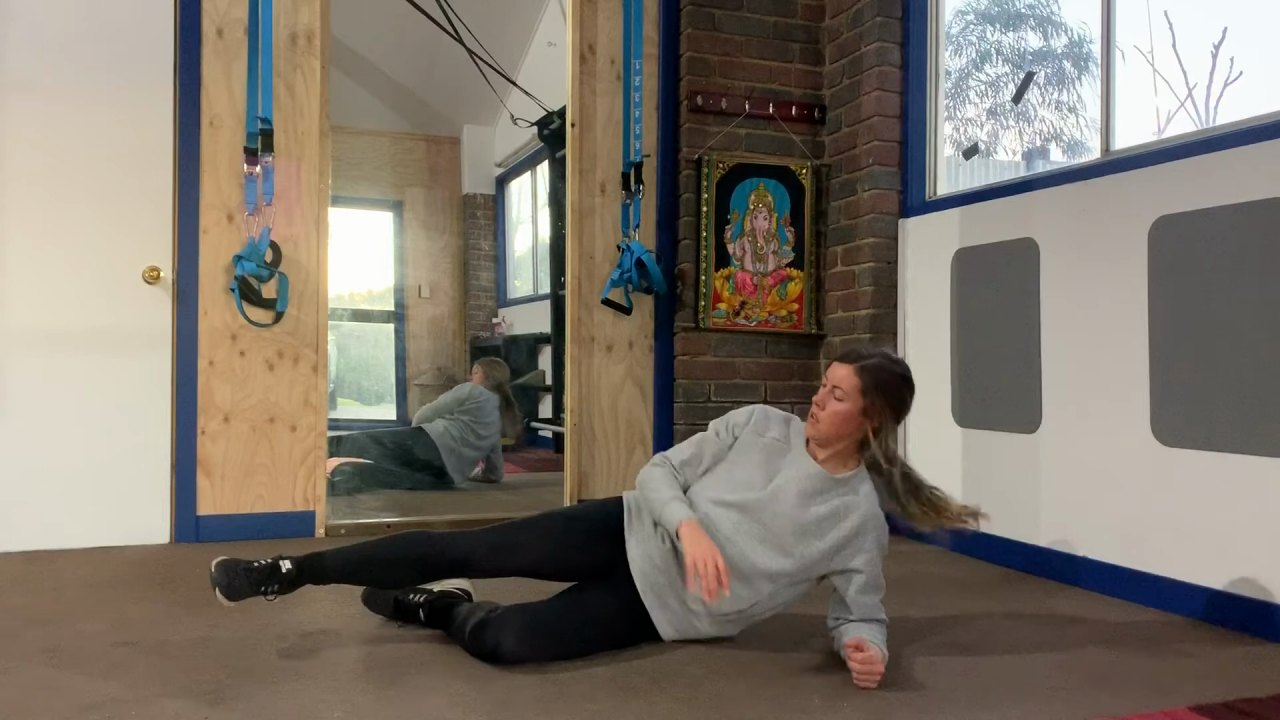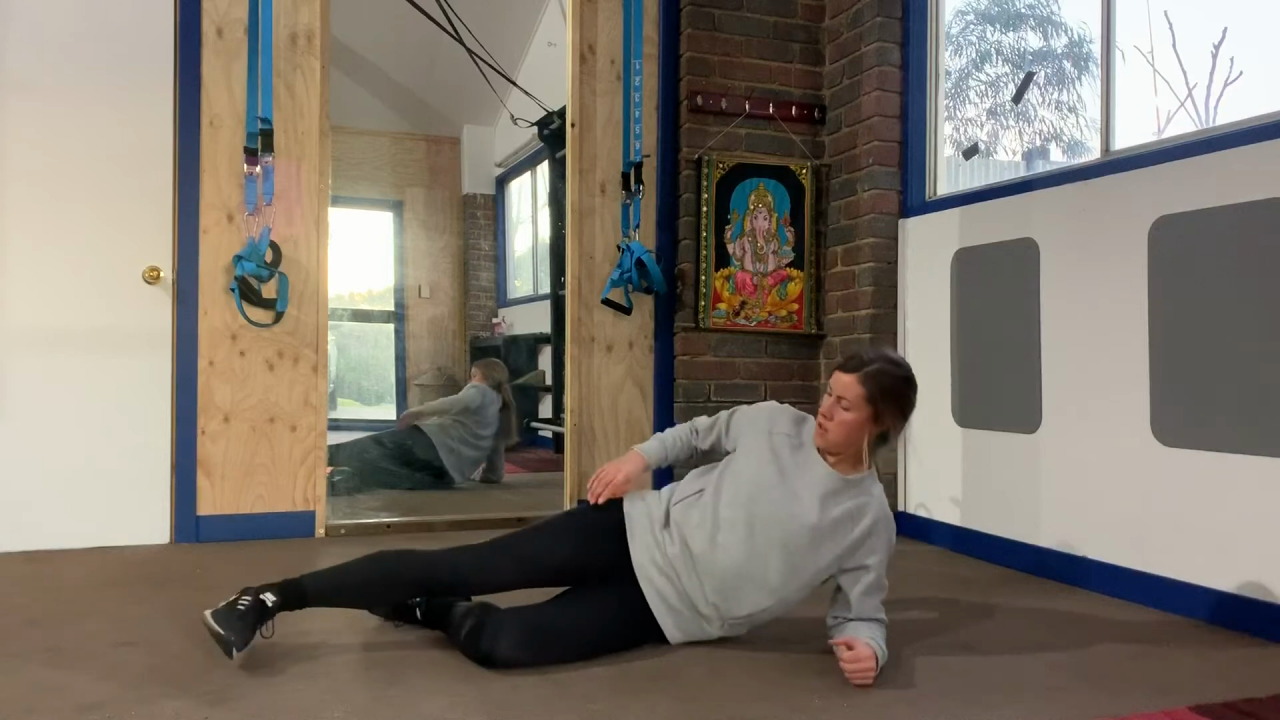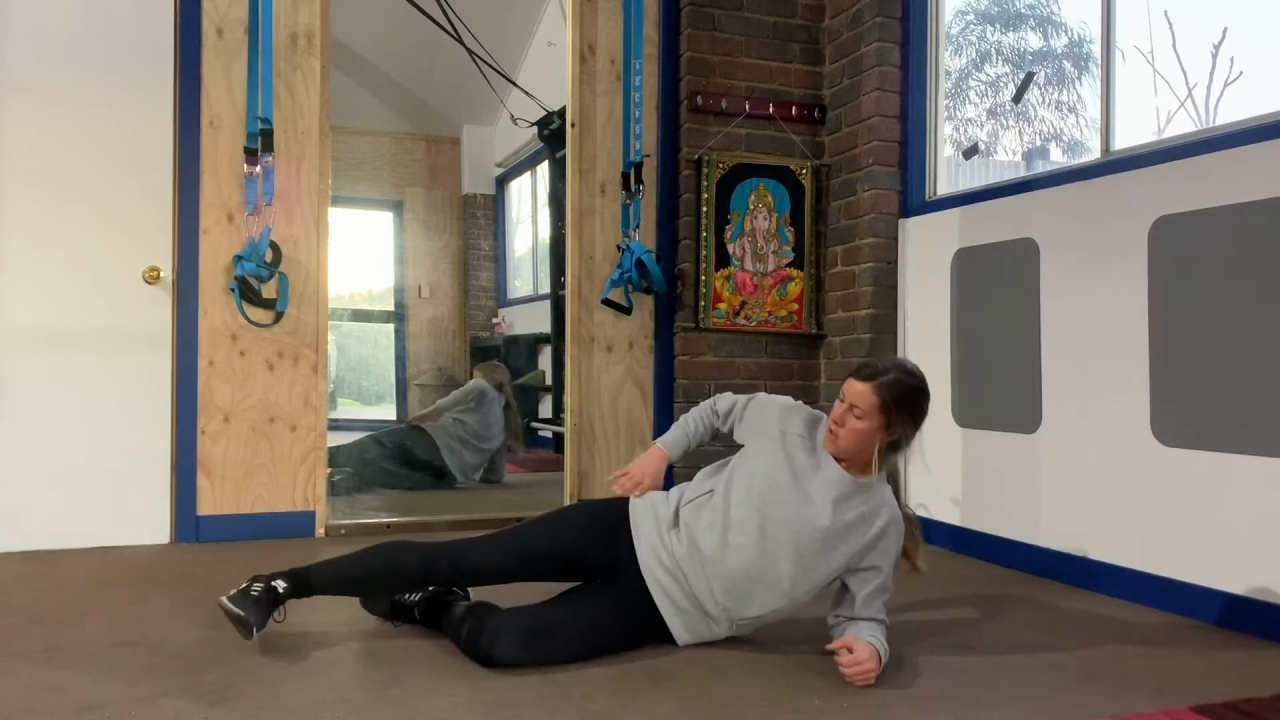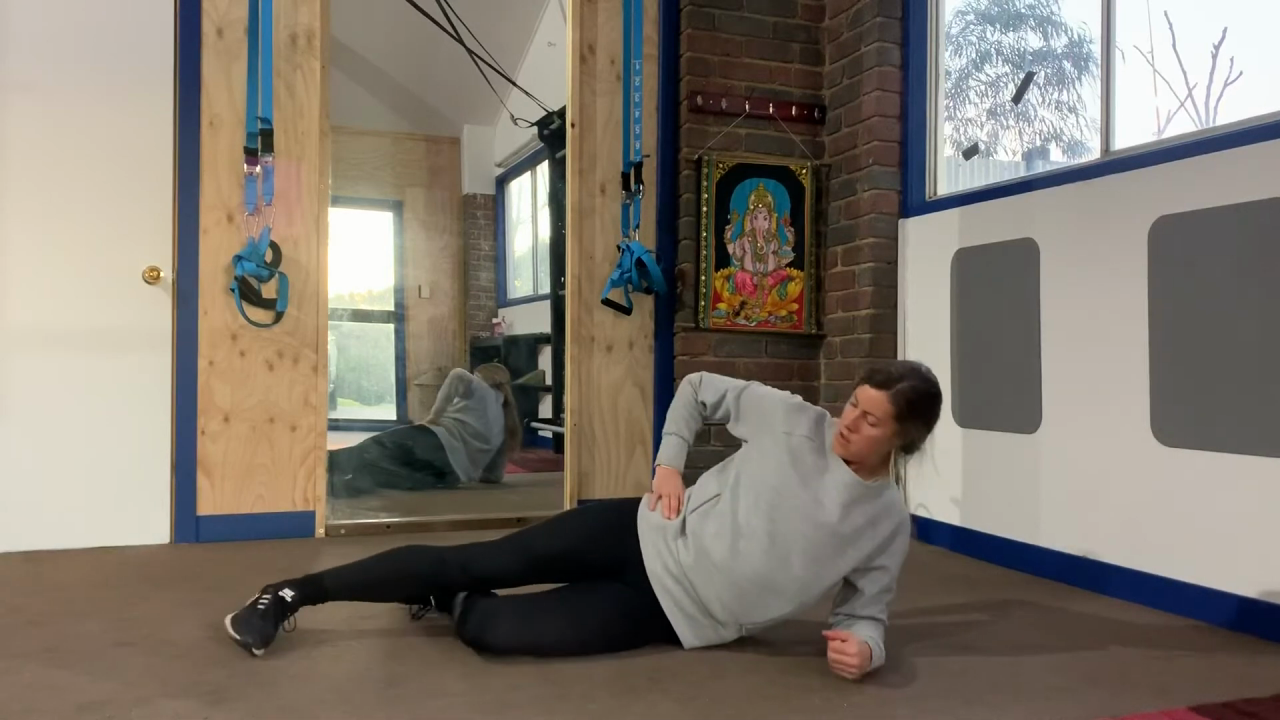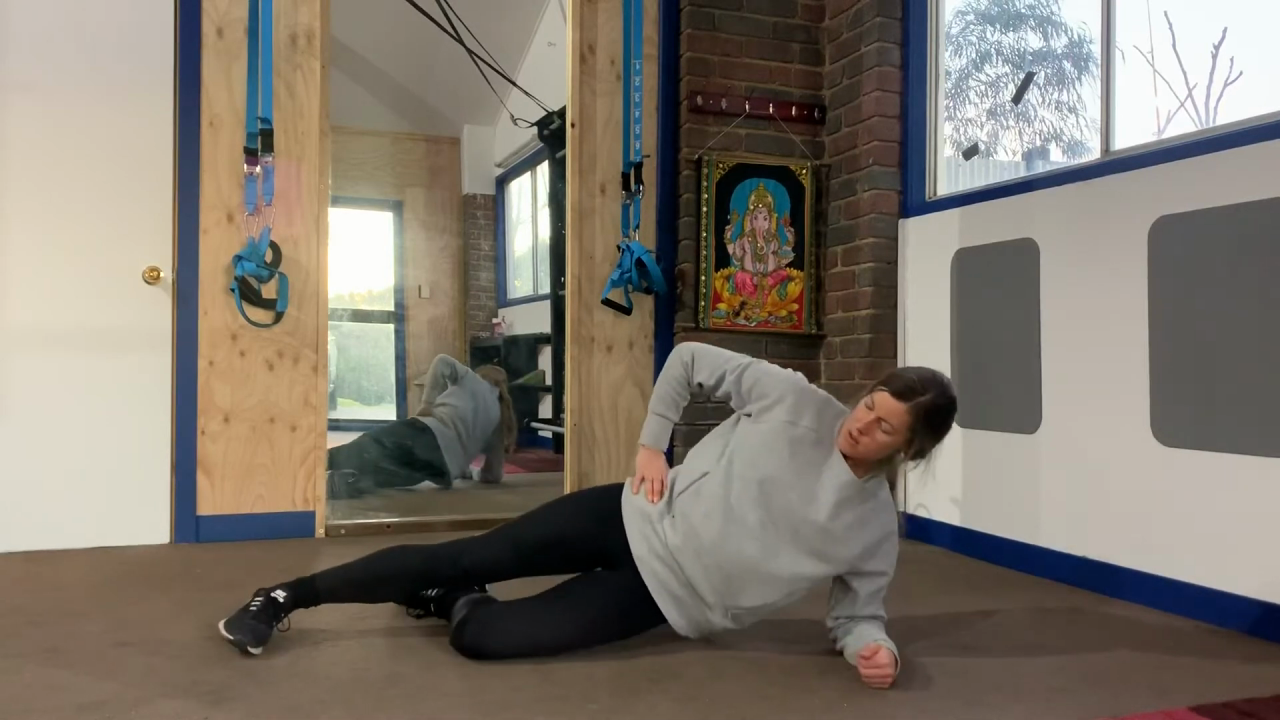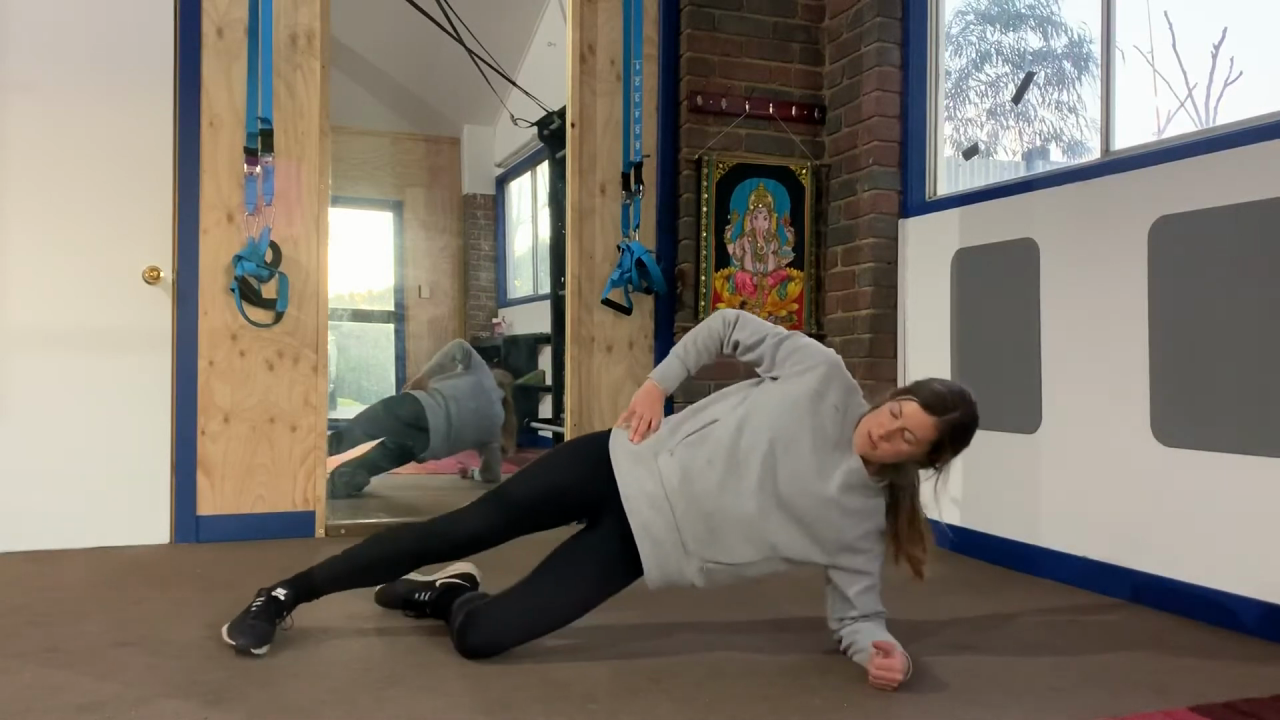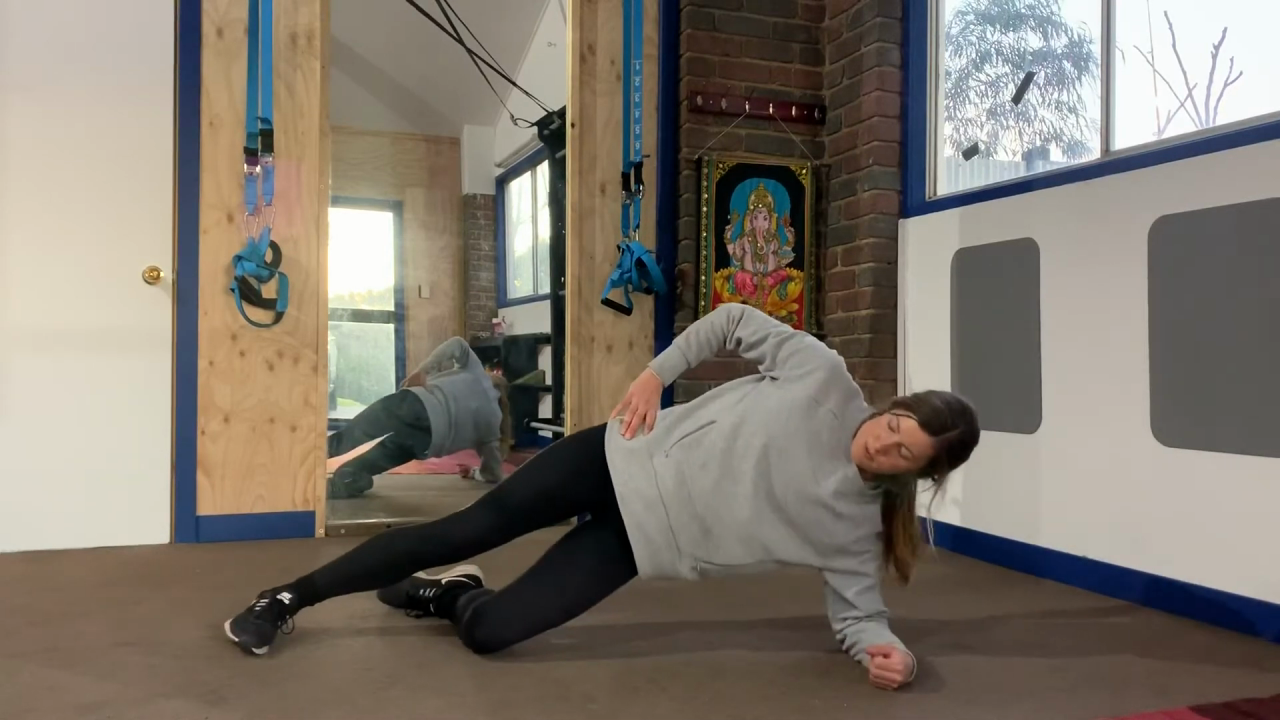
dt=0.5s
person 1, frame 1
left shoulder: (861, 518)
right shoulder: (759, 426)
left elbow: (859, 612)
right elbow: (659, 472)
left wrist: (867, 648)
right wrist: (689, 529)
left hip: (661, 607)
right hip: (634, 533)
left knee: (510, 639)
right knee: (467, 549)
left ankle: (441, 608)
right ankle: (290, 571)
person 1, frame 2
left shoulder: (868, 520)
right shoulder: (777, 424)
left elbow: (859, 612)
right elbow: (704, 430)
left wrist: (866, 648)
right wrist: (640, 455)
left hip: (665, 611)
right hip: (634, 534)
left knee: (504, 643)
right knee: (459, 566)
left ankle: (438, 616)
right ankle: (273, 599)
person 1, frame 3
left shoulder: (877, 522)
right shoulder: (791, 422)
left elbow: (861, 611)
right elbow: (720, 409)
left wrist: (867, 647)
right wrist: (660, 450)
left hip: (668, 610)
right hip: (641, 532)
left knee: (505, 642)
right knee: (464, 557)
left ankle: (435, 608)
right ankle: (284, 583)
person 1, frame 4
left shoulder: (886, 525)
right shoulder: (794, 419)
left elbow: (862, 610)
right elbow: (696, 388)
left wrist: (863, 646)
right wrist: (667, 466)
left hip: (672, 611)
right hip: (646, 536)
left knee: (490, 627)
right knee: (474, 560)
left ankle: (450, 601)
right ankle: (292, 593)
person 1, frame 5
left shoulder: (874, 525)
right shoulder: (797, 400)
left elbow: (857, 612)
right elbow: (688, 360)
left wrist: (875, 648)
right wrist: (651, 445)
left hip: (662, 595)
right hip: (635, 520)
left knee: (484, 636)
right knee: (466, 556)
left ankle: (452, 604)
right ankle: (286, 595)
person 1, frame 6
left shoulder: (860, 518)
right shoulder: (822, 374)
left elbow: (856, 608)
right elbow: (729, 326)
left wrist: (884, 650)
right wrist: (658, 383)
left hip: (645, 540)
right hip: (627, 466)
left knee: (483, 636)
right knee: (464, 527)
left ankle: (448, 597)
right ankle: (284, 595)
person 1, frame 7
left shoulder: (855, 523)
right shoulder: (824, 375)
left elbow: (857, 609)
right elbow: (733, 320)
left wrist: (890, 650)
right wrist: (655, 372)
left hip: (641, 536)
right hip: (624, 460)
left knee: (491, 630)
right knee: (468, 529)
left ankle: (451, 595)
right ankle: (288, 597)
person 2, frame 1
left shoulder: (471, 390)
right shoulder: (500, 421)
left elbow: (426, 414)
right elbow: (494, 474)
left wrist: (413, 434)
right wrist: (470, 473)
left hip: (430, 441)
right hip: (445, 473)
left knee: (356, 444)
right ankle: (351, 476)
person 2, frame 2
left shoulder: (481, 390)
right shoulder: (501, 422)
left elbow: (465, 400)
right elbow: (495, 475)
left wrist: (419, 411)
right wrist: (474, 471)
right hip: (444, 473)
left knee: (360, 451)
right ankle: (350, 478)
person 2, frame 3
left shoulder: (485, 391)
right shoulder: (504, 427)
left elbow: (478, 388)
right elbow: (495, 475)
left wrist: (436, 409)
right wrist: (474, 471)
left hip: (429, 439)
right hip: (445, 474)
left knee: (363, 451)
right ankle: (350, 479)
person 2, frame 4
left shoulder: (480, 390)
right shoulder: (504, 424)
left elbow: (459, 375)
right elbow: (494, 475)
left wrist: (434, 415)
right wrist: (472, 471)
left hip: (432, 439)
right hip: (448, 471)
left knee: (367, 453)
person 2, frame 5
left shoulder: (473, 381)
right shoulder: (499, 417)
left elbow: (442, 362)
right elbow: (493, 475)
left wrist: (427, 404)
right wrist: (468, 472)
left hip: (426, 431)
right hip: (441, 466)
left knee: (360, 451)
person 2, frame 6
left shoulder: (480, 373)
right shoulder: (495, 418)
left elbow: (459, 347)
right elbow: (492, 475)
left wrist: (424, 375)
right wrist: (474, 473)
left hip: (413, 405)
right hip: (425, 435)
left knee: (346, 437)
right ankle: (345, 477)
person 2, frame 7
left shoulder: (476, 373)
right shoulder: (492, 419)
left elbow: (456, 344)
right elbow: (493, 474)
left wrist: (422, 371)
right wrist: (474, 472)
right hip: (423, 435)
left knee: (344, 440)
right ankle: (348, 477)
